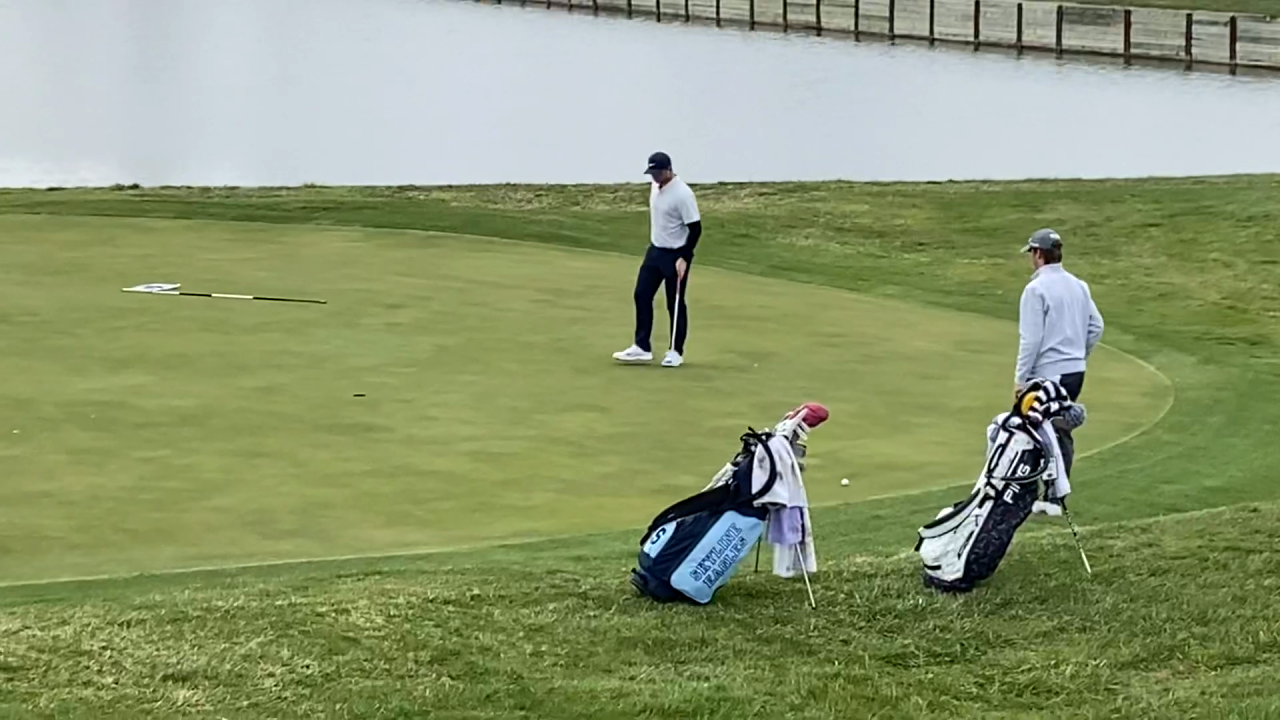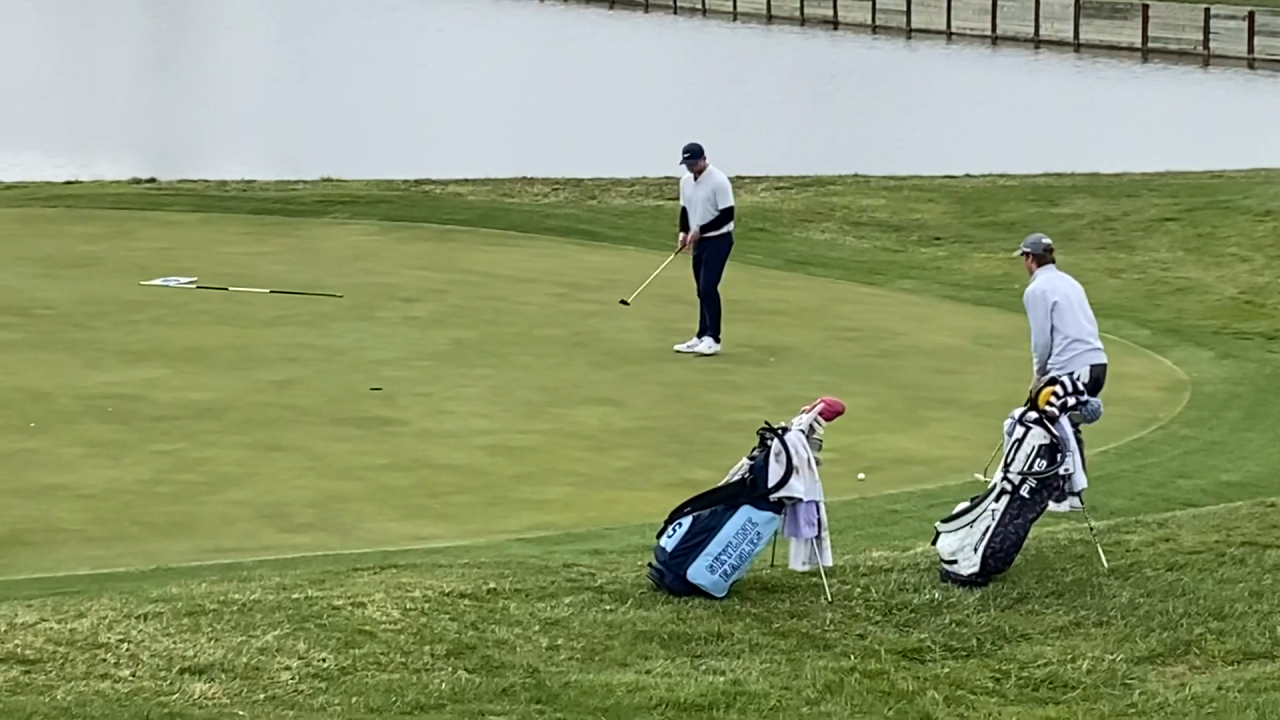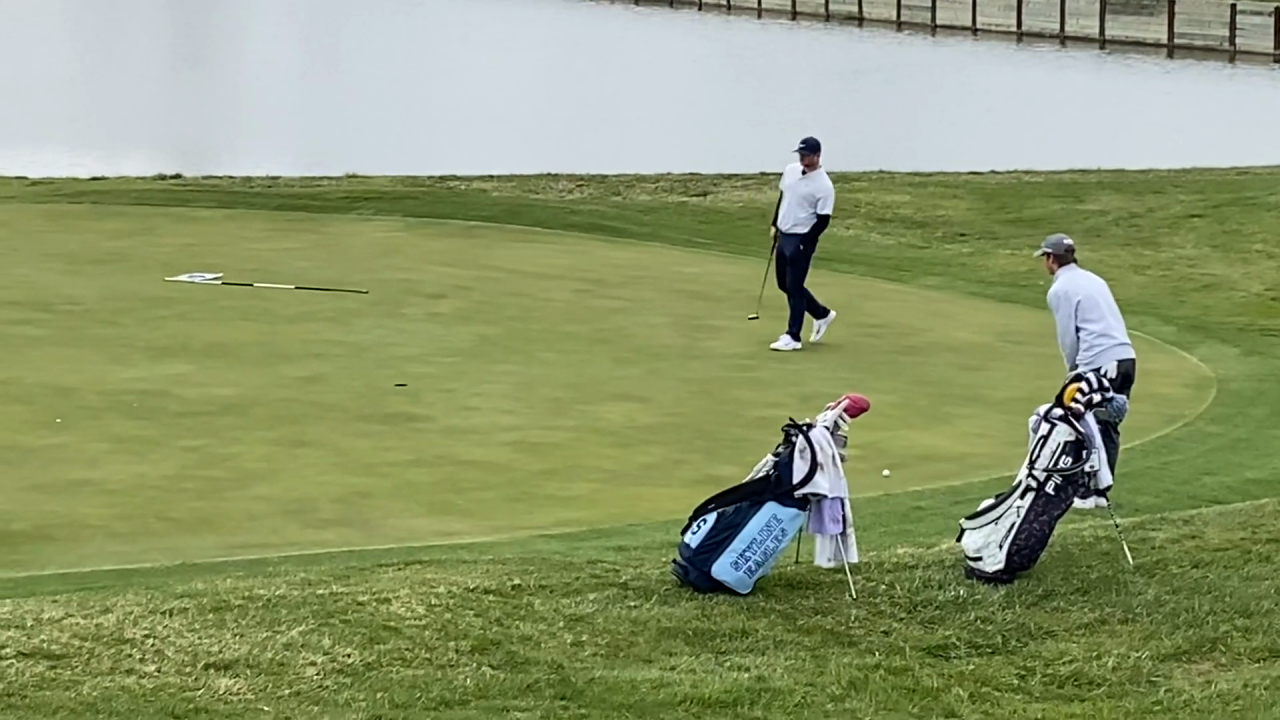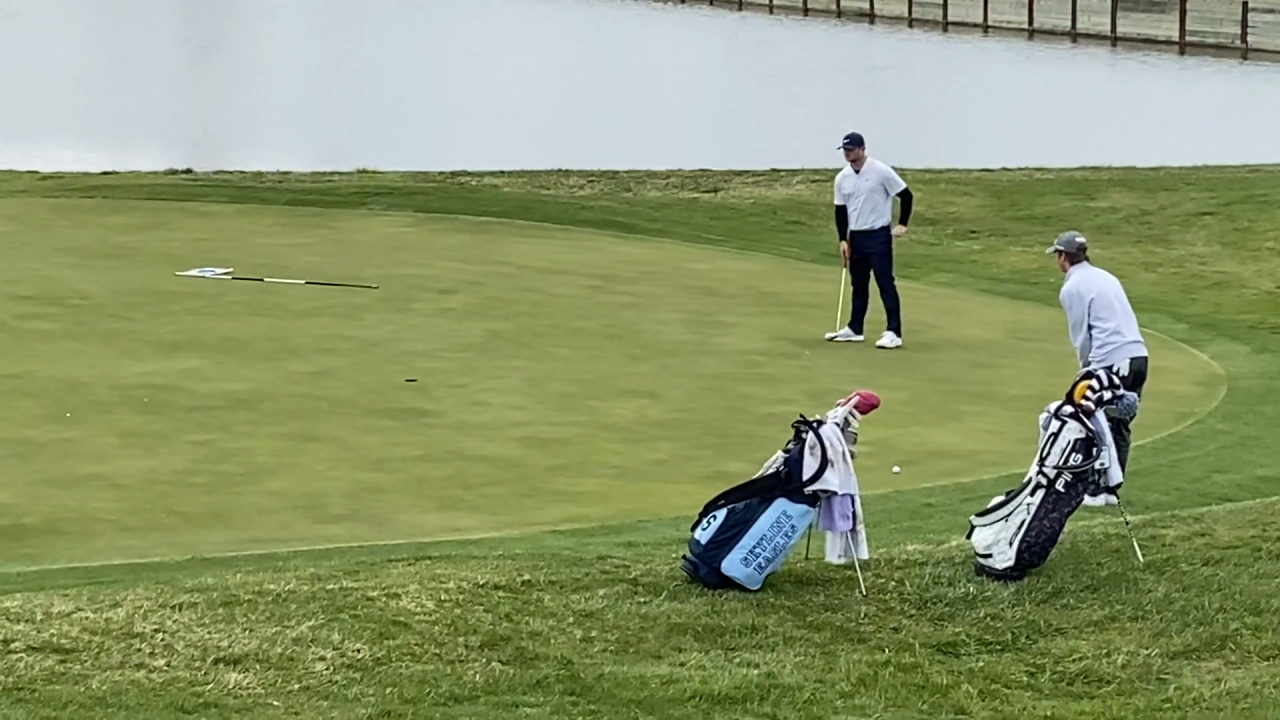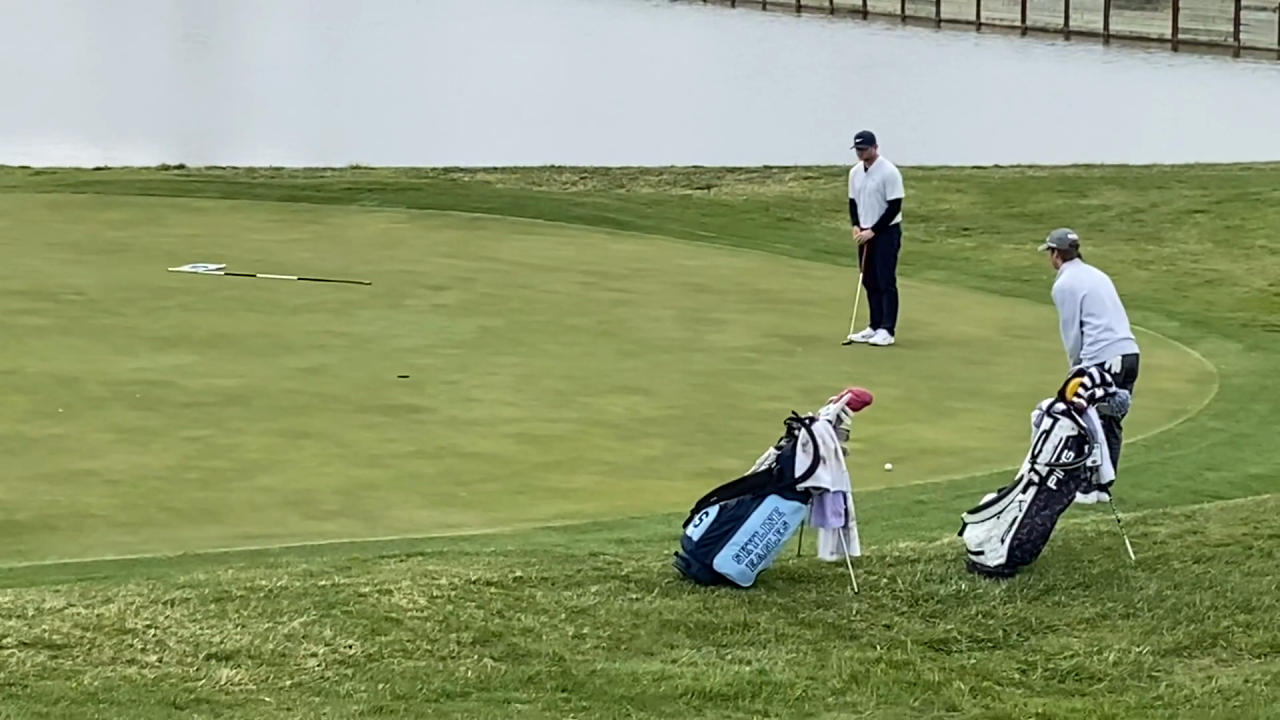
dt=1s
person 1, frame 1
left shoulder: (1036, 289)
right shoulder: (1079, 286)
left elbow: (1031, 340)
right elbow: (1096, 326)
left wrist: (1020, 378)
left hip: (1045, 375)
right hip: (1074, 372)
right knee: (1061, 433)
person 1, frame 2
left shoulder: (1036, 289)
right shoulder: (1070, 282)
left elbow: (1041, 338)
left wrist: (1039, 373)
right wrist: (1046, 373)
left hip: (1070, 368)
right hip: (1096, 362)
right knee: (1070, 429)
person 1, frame 3
left shoulder: (1059, 290)
right shoulder: (1092, 279)
left elbow: (1068, 338)
left wrist: (1074, 371)
left hip: (1098, 364)
right hip: (1125, 358)
right knee: (1108, 428)
left ankle: (1084, 493)
right ankle: (1100, 491)
person 1, frame 4
left shoulder: (1071, 288)
right shoulder: (1105, 276)
left elbow: (1081, 335)
left wrist: (1087, 368)
left hip: (1111, 361)
right hip: (1138, 356)
right knee: (1120, 426)
left ankle: (1095, 491)
right ankle: (1110, 489)
person 1, frame 5
left shoulder: (1064, 284)
right shoulder: (1096, 274)
left elbow: (1072, 332)
left wrist: (1076, 366)
right wrist: (1082, 363)
left hip: (1102, 359)
right hip: (1129, 353)
right knee: (1111, 424)
left ankle: (1087, 488)
right ankle: (1102, 487)
person 2, frame 1
left shoulder: (682, 194)
right shoulder: (656, 187)
left elbow: (696, 229)
left wrist: (684, 258)
left hip: (676, 255)
right hip: (655, 250)
left knee: (674, 302)
right knee: (642, 295)
left ankle: (676, 351)
right ankle: (642, 348)
person 2, frame 2
left shoulder: (719, 181)
right shoulder: (685, 181)
left elbow: (728, 215)
left wrist: (700, 230)
right wrist: (683, 231)
left hip: (718, 241)
right hip: (699, 242)
left knee: (708, 288)
right knee: (702, 291)
left ankle: (712, 337)
right ankle: (703, 338)
person 2, frame 3
left shoulder: (824, 185)
right shoulder: (790, 171)
left elbow: (823, 221)
left wrist: (803, 243)
right wrist: (774, 225)
left hip: (802, 240)
right hip: (784, 237)
left knee: (793, 286)
right knee: (785, 284)
left ankle: (792, 337)
right ankle: (821, 314)
person 2, frame 4
left shoulder: (882, 171)
right shoulder: (842, 178)
left elbow: (906, 196)
right elbow: (840, 210)
left wrist: (902, 223)
right wrist: (843, 239)
left hip: (879, 235)
right hip: (856, 236)
left knee: (885, 283)
right knee: (858, 284)
left ankle: (894, 332)
right ankle: (855, 329)
person 2, frame 5
left shoulder: (889, 172)
right shoulder: (855, 172)
left elbow: (895, 207)
left wrist: (873, 230)
right wrist: (856, 226)
left hip: (886, 233)
right hip: (866, 234)
left knee: (886, 282)
right knee: (870, 282)
left ankle: (887, 330)
right ankle: (875, 327)
